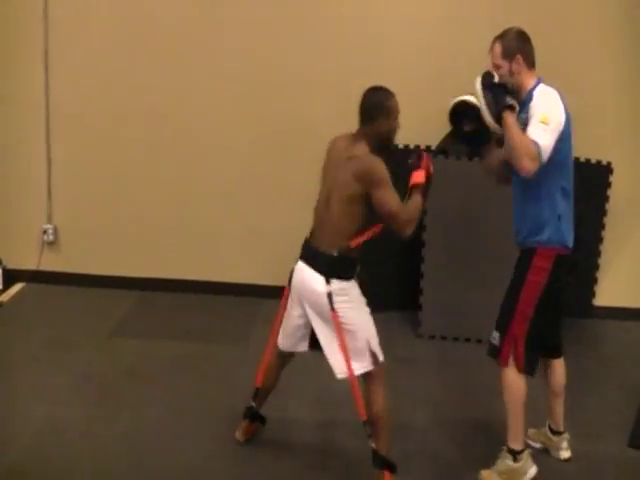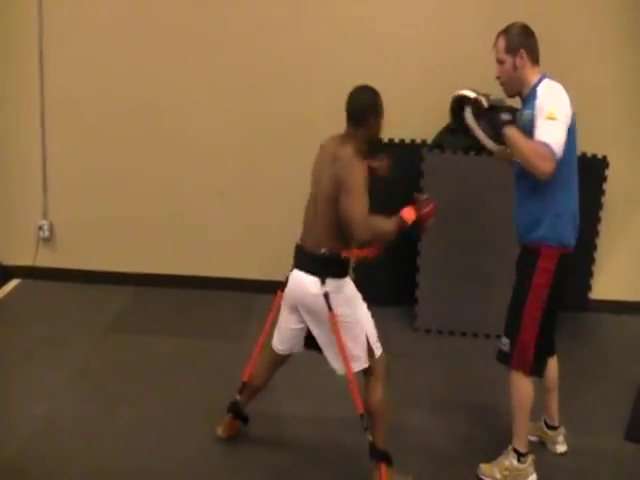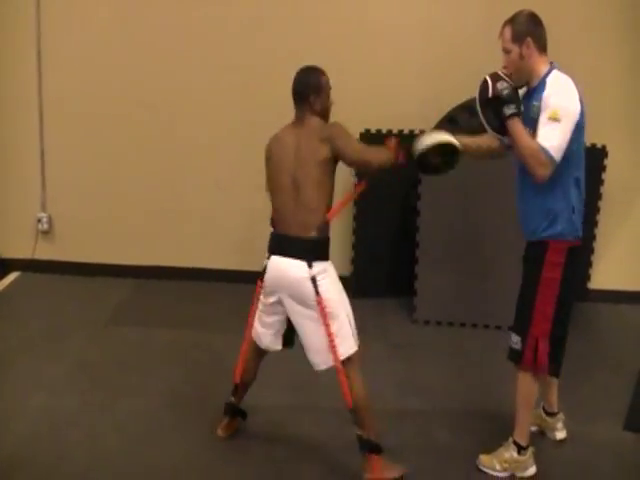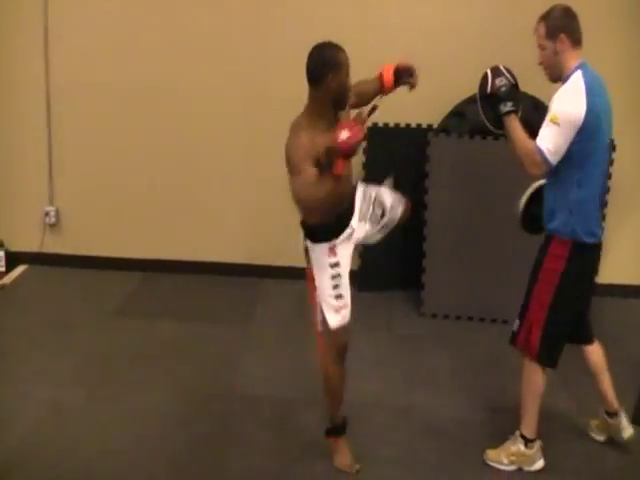
dt=0.3s
person 1, frame 1
left shoulder: (546, 101)
right shoulder: (527, 105)
left elbow: (529, 165)
right elbow: (501, 174)
left wrist: (504, 112)
right wrist: (485, 142)
left hip: (546, 245)
right hip: (546, 242)
left knee: (510, 349)
right knee: (548, 343)
right ankle: (558, 434)
person 1, frame 2
left shoulder: (551, 95)
right shoulder: (531, 101)
left elbow: (543, 166)
right elbow: (522, 162)
left wrist: (503, 123)
right wrist: (499, 132)
left hip: (547, 243)
right hip: (544, 240)
left knee: (520, 353)
right knee: (541, 342)
right ankle: (552, 428)
person 1, frame 3
left shoulder: (559, 90)
right shoulder: (534, 92)
left elbow: (542, 166)
right elbow: (501, 144)
left wrist: (511, 114)
right wrist: (453, 143)
left hip: (555, 236)
right hip: (546, 232)
left knee: (529, 343)
right knee: (546, 329)
right ankle: (551, 414)
person 1, frame 4
left shoulder: (571, 94)
right shoulder: (590, 84)
left elbow: (536, 165)
left wrist: (508, 111)
left hip: (568, 234)
right hip: (585, 229)
left knee: (534, 338)
right knee: (577, 325)
left ankle: (526, 444)
right ankle: (615, 416)
person 2, frame 1
left shoulder: (339, 144)
right shoulder: (370, 166)
right elbow: (405, 226)
right wrist: (419, 182)
left hip: (306, 267)
right hip: (334, 281)
left knee: (284, 351)
right knee: (374, 373)
left ankle: (250, 421)
person 2, frame 2
left shoulder: (331, 145)
right shoulder: (350, 166)
right elbow: (361, 233)
left wrist: (372, 169)
right wrist: (407, 216)
left hip: (300, 271)
right hip: (328, 282)
left knee: (277, 353)
right knee: (375, 369)
left ankle: (232, 418)
person 2, frame 3
left shoulder: (275, 143)
right shoulder: (326, 131)
right elbow: (368, 161)
right wrist: (394, 151)
left hip: (278, 259)
right hip: (311, 265)
left knee: (259, 346)
right knee: (348, 361)
left ankle: (231, 416)
person 2, frame 4
left shoulder: (336, 104)
right shoulder: (302, 140)
left elbow: (368, 88)
right elbow: (310, 205)
left wrist: (394, 76)
right wrist: (338, 161)
left hip: (355, 204)
right hip: (327, 239)
left knee: (399, 206)
right knee: (336, 339)
right ankle: (337, 435)
